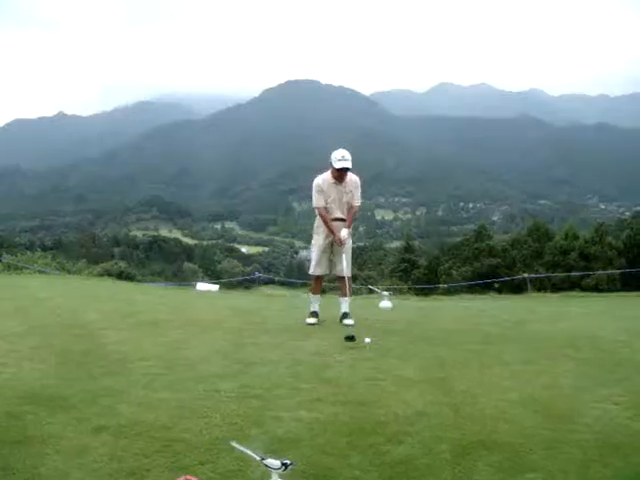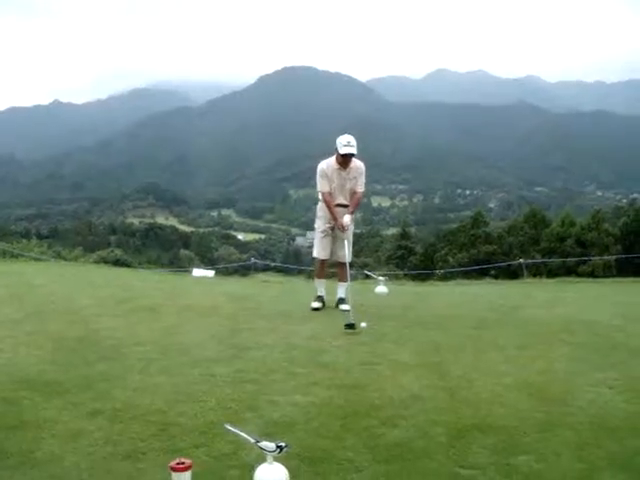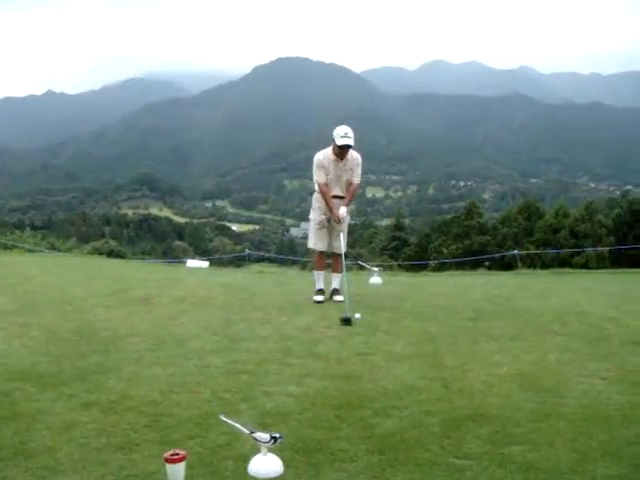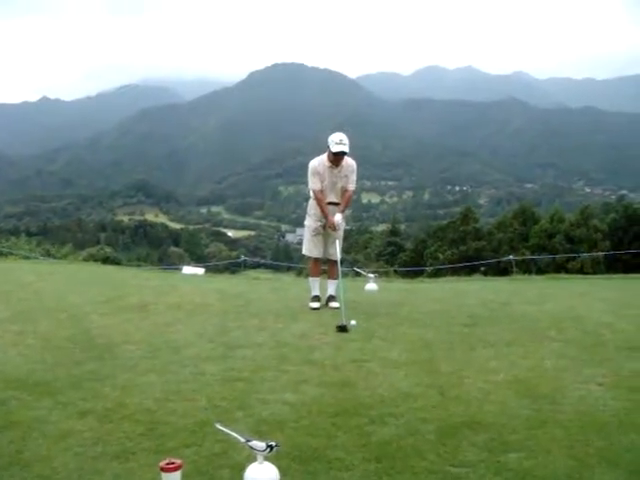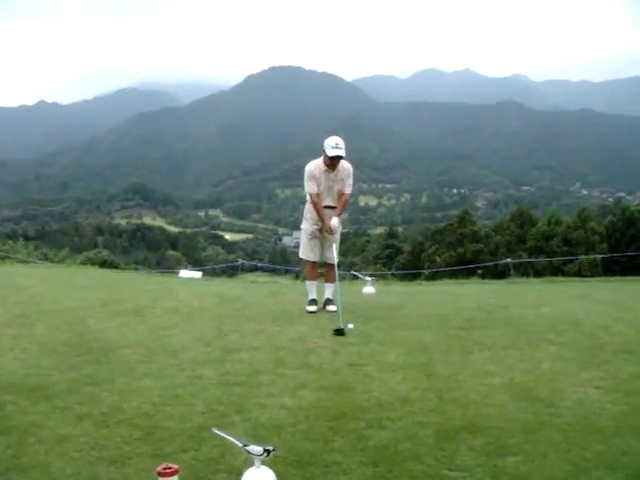
dt=0.3s
person 1, frame 1
left shoulder: (355, 181)
right shoulder: (319, 182)
left elbow: (355, 207)
right elbow: (321, 211)
left wrist: (346, 228)
right wrist: (334, 233)
left hip: (345, 227)
right hip: (324, 227)
left knee: (344, 273)
right knee: (317, 272)
left ankle: (345, 311)
right ankle: (314, 310)
person 1, frame 2
left shoulder: (359, 167)
right shoulder: (324, 167)
left elbow: (358, 193)
right elbow: (326, 195)
left wrist: (348, 215)
right wrist: (337, 219)
left hip: (347, 213)
right hip: (326, 212)
left knee: (344, 258)
right knee: (321, 256)
left ankle: (341, 297)
right ankle: (320, 295)
person 1, frame 3
left shoulder: (356, 158)
right shoulder: (320, 157)
left elbow: (354, 184)
right elbow: (322, 187)
left wrist: (344, 207)
right wrist: (333, 210)
left hip: (342, 204)
right hip: (322, 203)
left knee: (338, 250)
right knee: (319, 248)
left ankle: (335, 287)
right ankle: (319, 287)
person 1, frame 4
left shoulder: (351, 165)
right shoulder: (315, 164)
left elbow: (349, 191)
right elbow: (318, 194)
left wrist: (339, 213)
right wrist: (327, 217)
left hip: (338, 211)
right hip: (317, 209)
left knee: (334, 256)
right knee: (314, 255)
left ankle: (331, 294)
right ankle: (315, 294)
person 1, frame 5
left shoulder: (347, 168)
right shoulder: (311, 168)
left elbow: (345, 195)
right elbow: (314, 198)
left wrist: (336, 217)
right wrist: (324, 221)
left hip: (334, 214)
right hip: (314, 213)
left knee: (331, 260)
right knee: (311, 258)
left ankle: (328, 298)
right ankle: (312, 298)
